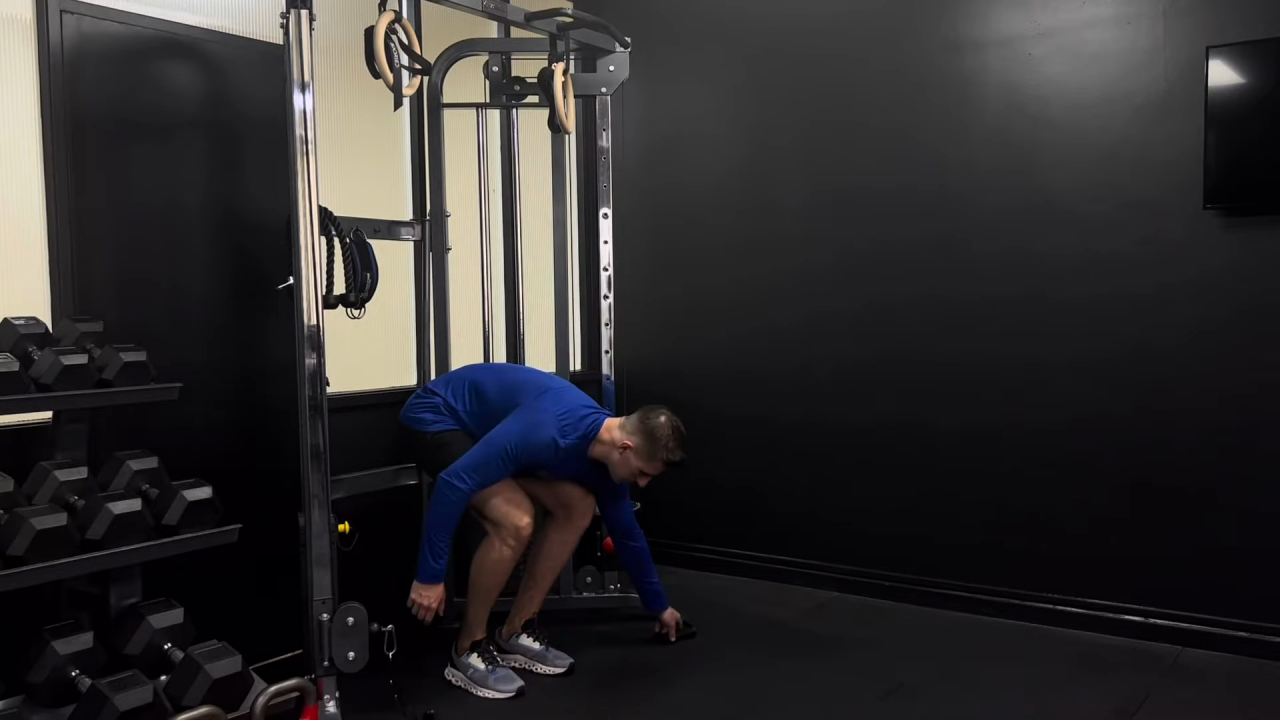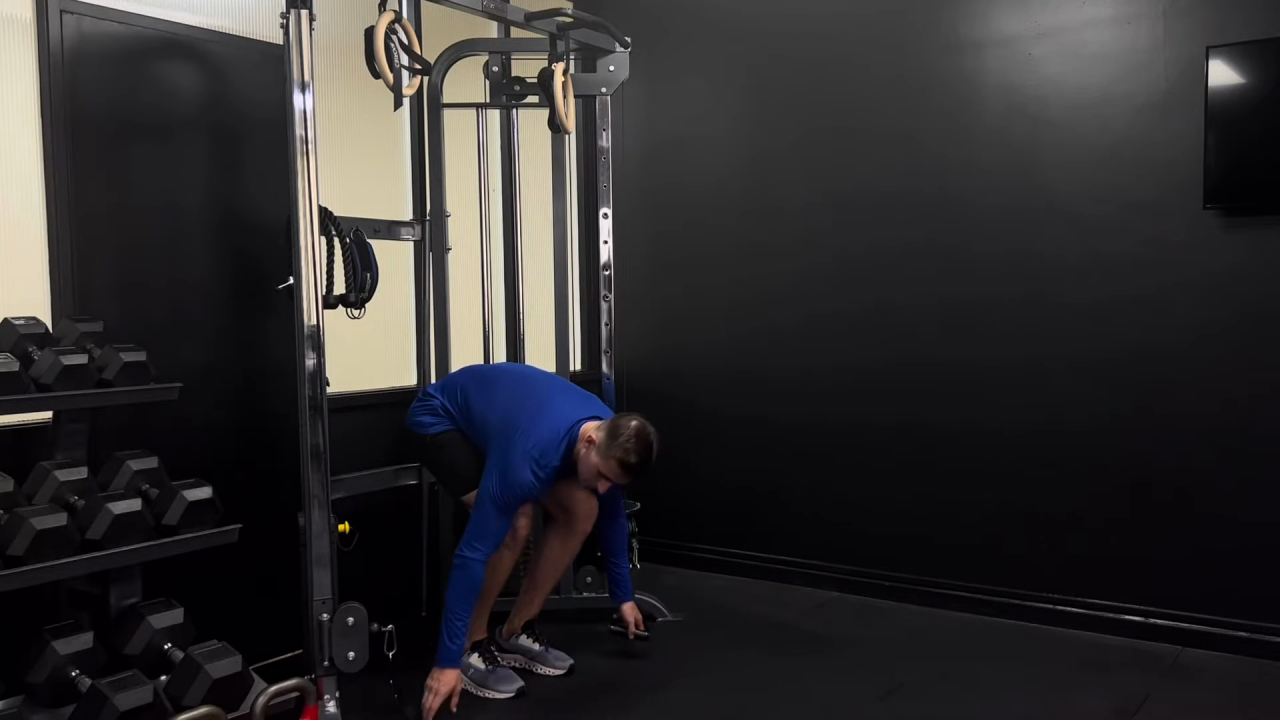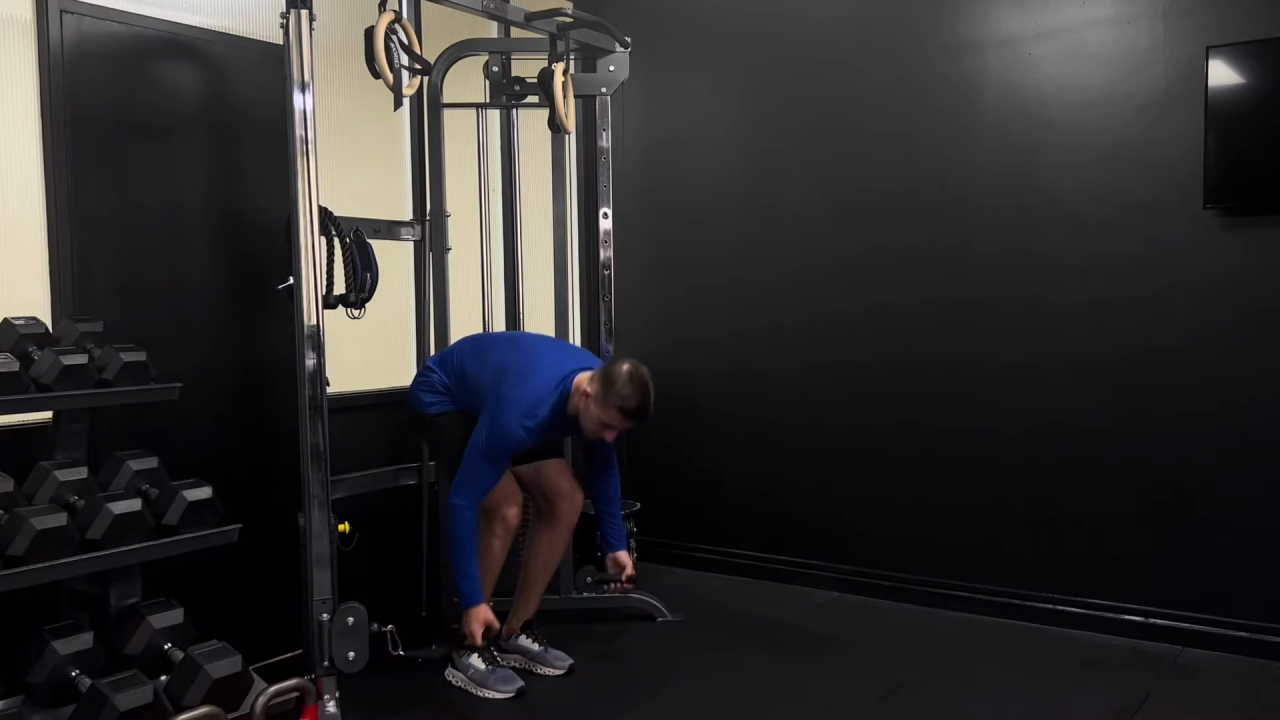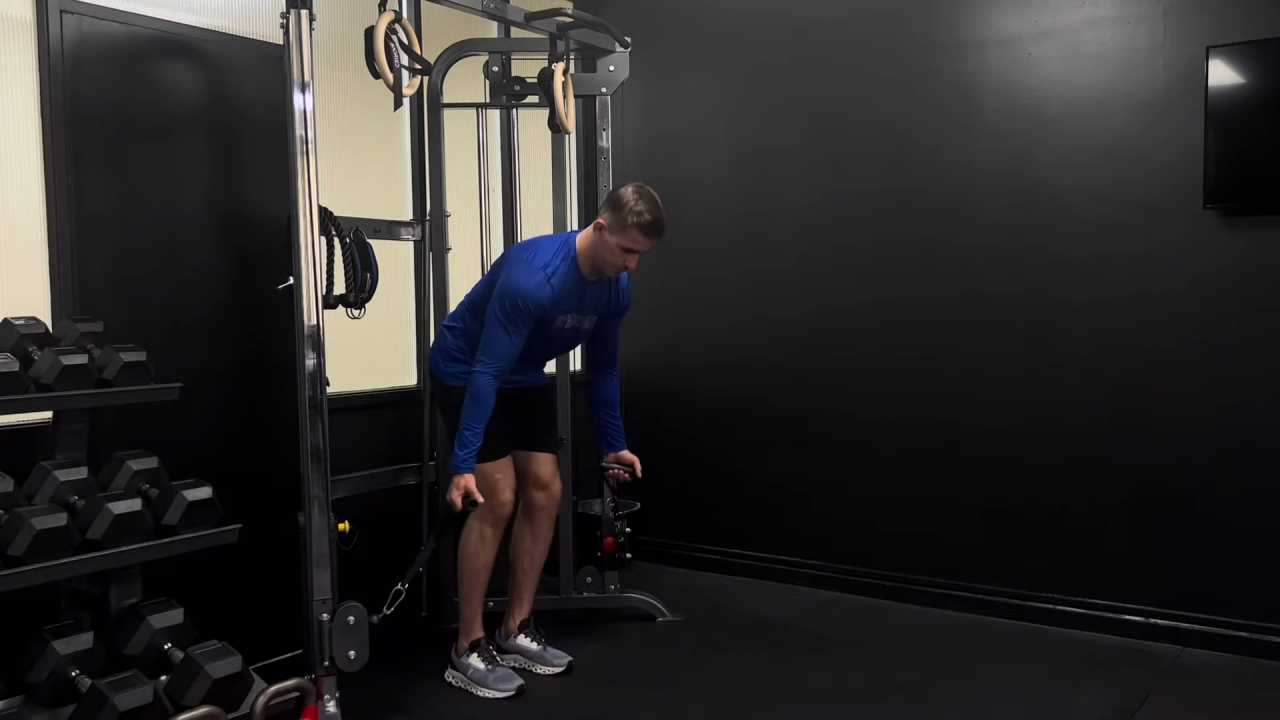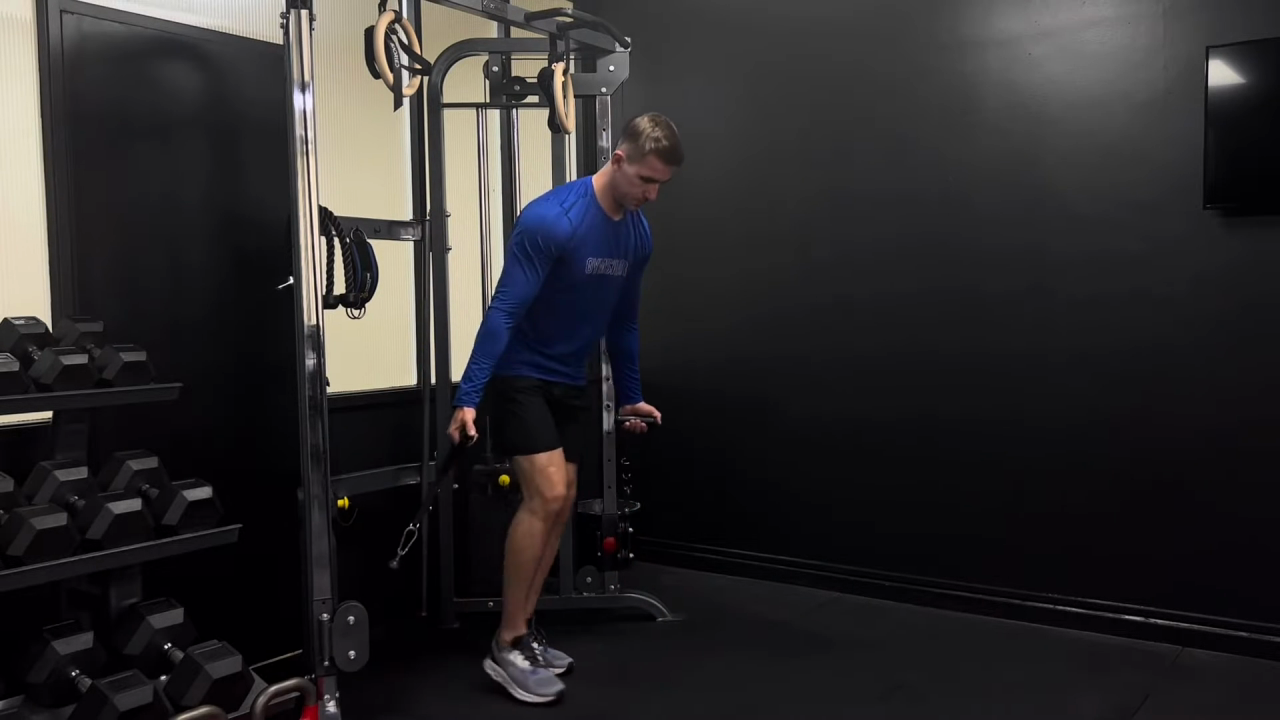
dt=0.4s
person 1, frame 1
left shoulder: (608, 450)
right shoulder: (547, 434)
left elbow: (627, 532)
right elbow: (453, 483)
left wrist: (659, 605)
right wrist: (429, 576)
left hip: (489, 422)
right hip: (437, 418)
left knee: (578, 506)
right knee: (515, 522)
left ankle: (515, 633)
right ankle: (468, 650)
person 1, frame 2
left shoulder: (612, 440)
right shoulder: (529, 460)
left elbow: (612, 517)
right elbow: (473, 554)
left wrist: (623, 596)
right wrist: (449, 661)
left hip: (497, 406)
right hip: (439, 419)
left knee: (582, 511)
right knee: (515, 524)
left ankle: (514, 633)
right ankle: (472, 647)
person 1, frame 3
left shoulder: (601, 391)
right shoulder: (520, 415)
left elbow: (604, 470)
right elbow: (462, 502)
left wrist: (615, 543)
right wrist: (472, 601)
right hip: (445, 397)
left knee: (567, 501)
right knee: (505, 510)
left ankle: (516, 633)
right ankle: (470, 652)
person 1, frame 4
left shoulder: (614, 288)
right shoulder: (532, 277)
left elbow: (603, 367)
right elbow: (486, 373)
left wrist: (614, 444)
right wrist: (465, 465)
left hip: (526, 379)
right hip: (464, 374)
left knee: (545, 492)
right knee: (497, 500)
left ankle: (515, 632)
right ankle: (467, 650)
person 1, frame 5
left shoulder: (637, 234)
right shoulder: (550, 220)
left elbow: (624, 321)
right elbow: (504, 312)
left wrist: (631, 395)
right wrist: (468, 398)
left hip: (570, 380)
right hip: (519, 374)
left knee: (557, 503)
right knee: (548, 496)
left ankle: (515, 633)
right ankle: (512, 647)
